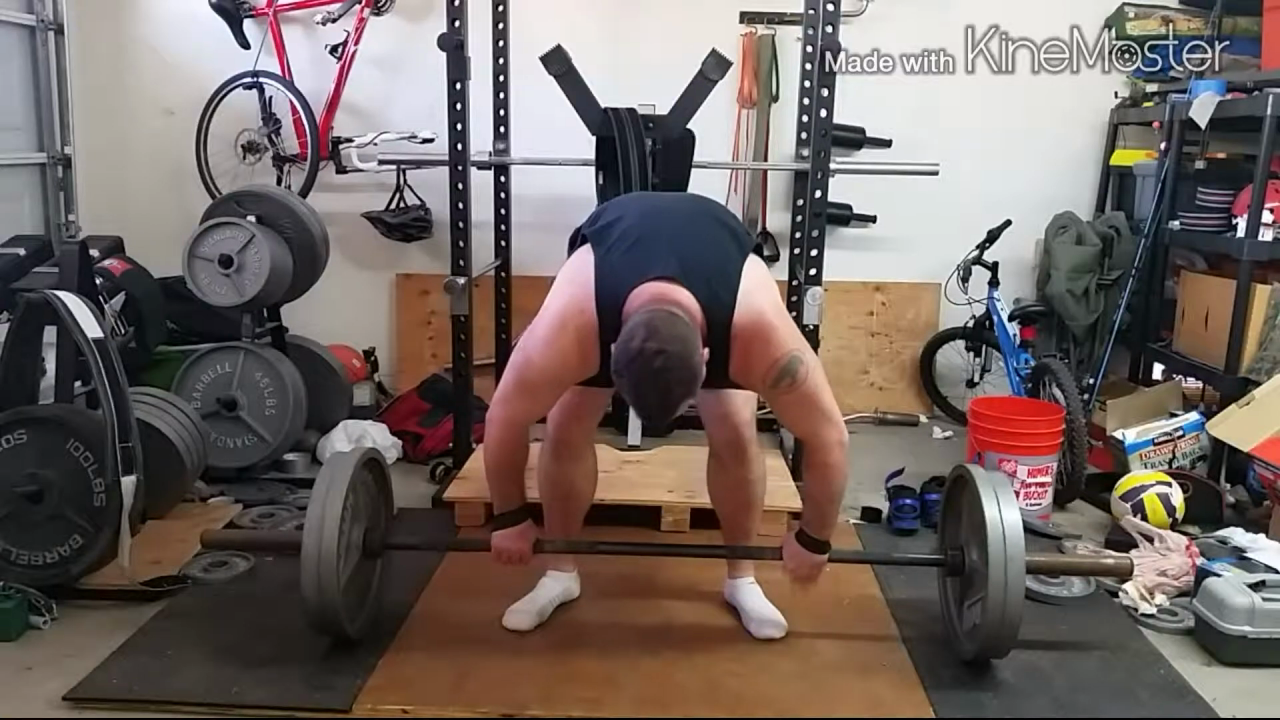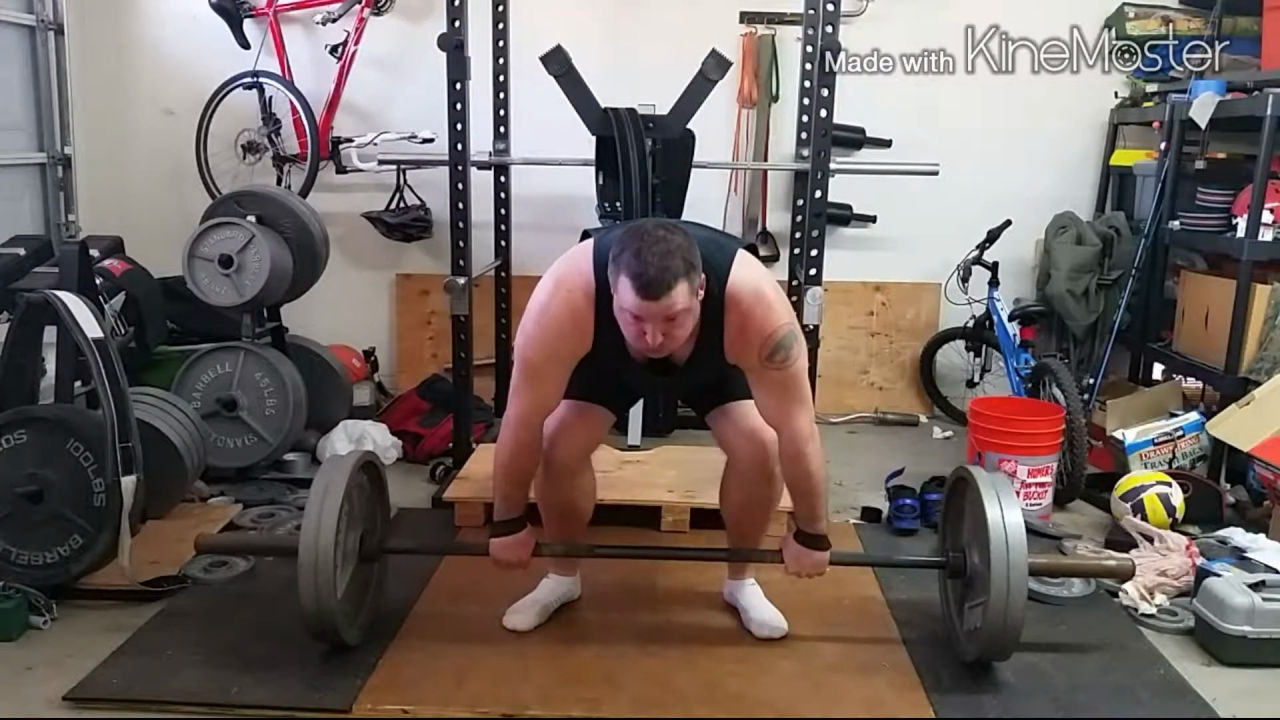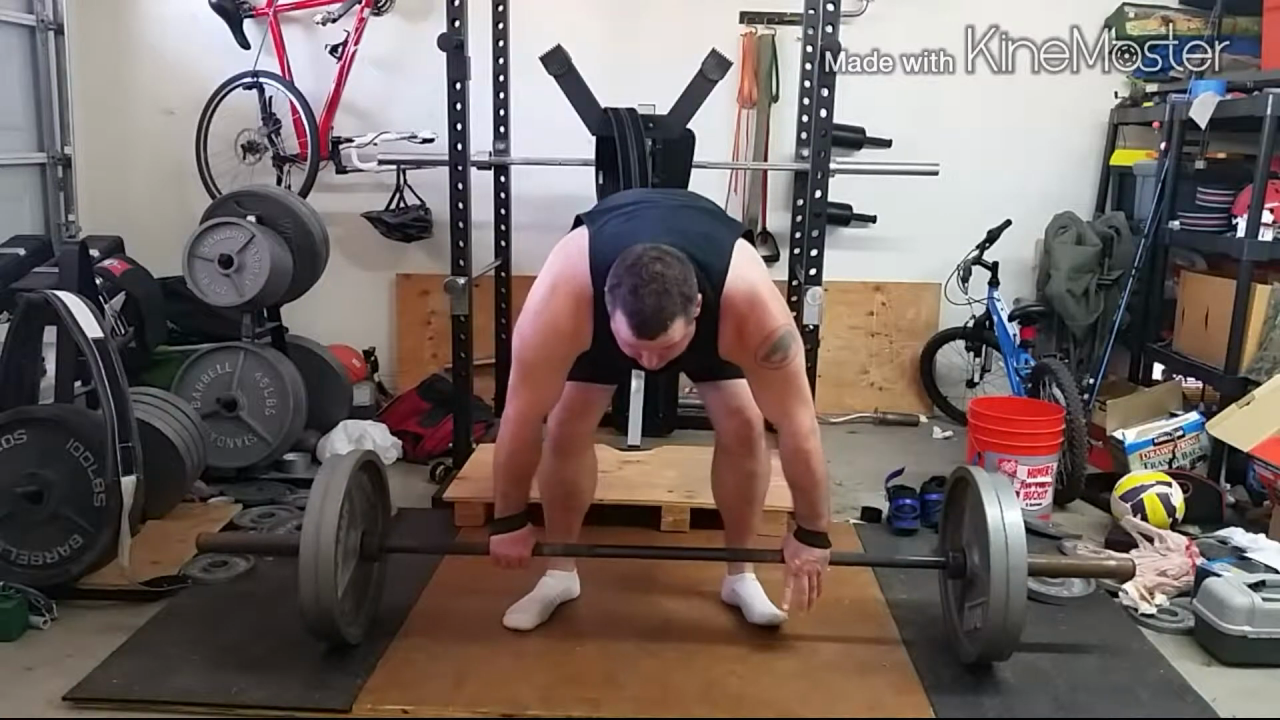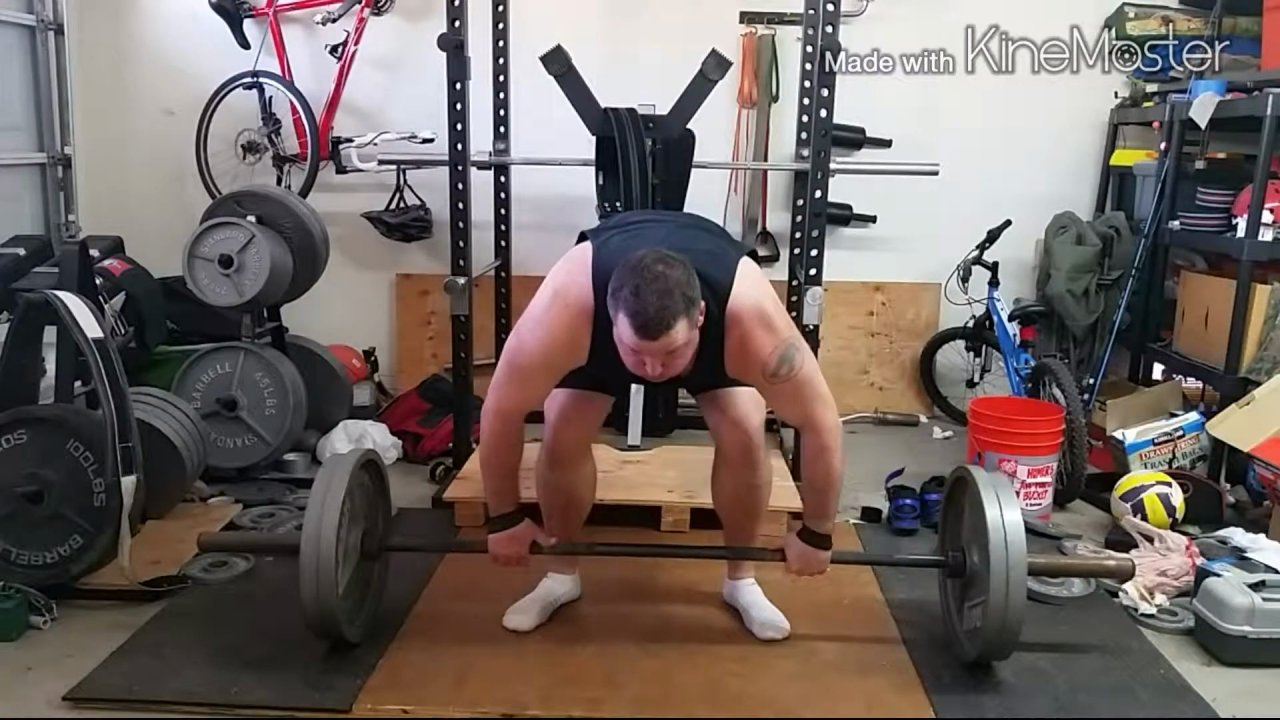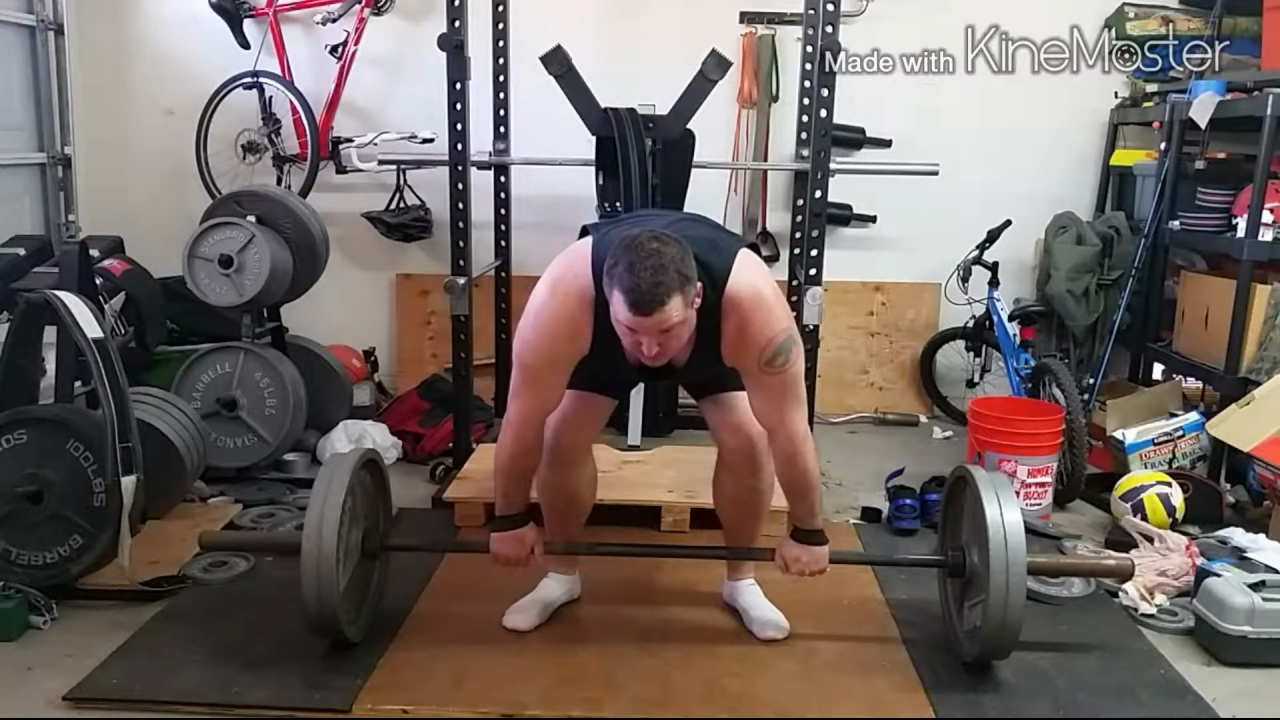
dt=1s
person 1, frame 1
left shoulder: (761, 333)
right shoulder: (568, 330)
left elbow: (827, 436)
right elbow: (504, 419)
left wrist: (813, 540)
right wrist: (509, 518)
left knee: (735, 433)
right knee: (565, 427)
left ankle: (740, 576)
right ankle: (560, 571)
person 1, frame 2
left shoulder: (753, 302)
right shoulder: (566, 298)
left elbow: (795, 429)
right elbow: (524, 418)
left wrist: (811, 535)
right wrist: (508, 524)
left knee: (761, 451)
right knee: (558, 448)
left ankle: (741, 579)
right ankle: (562, 575)
person 1, frame 3
left shoulder: (749, 304)
right shoulder: (563, 297)
left elbow: (796, 422)
right elbow: (524, 414)
left wrist: (811, 534)
right wrist: (509, 521)
right hip: (598, 275)
left knee: (743, 426)
right knee: (566, 426)
left ankle: (740, 574)
right ankle: (560, 571)
person 1, frame 4
left shoulder: (751, 323)
right shoulder: (563, 314)
left elbow: (821, 425)
right elbow: (500, 411)
left wrist: (815, 534)
right wrist: (505, 519)
left knee: (745, 436)
right knee: (562, 435)
left ankle: (740, 577)
right ankle: (561, 573)
person 1, frame 5
left shoulder: (751, 305)
right shoulder: (564, 301)
left elbow: (788, 430)
right elbow: (525, 417)
left wrist: (807, 532)
right wrist: (510, 519)
left knee: (748, 441)
right knee: (561, 437)
left ankle: (740, 578)
right ankle: (560, 574)
